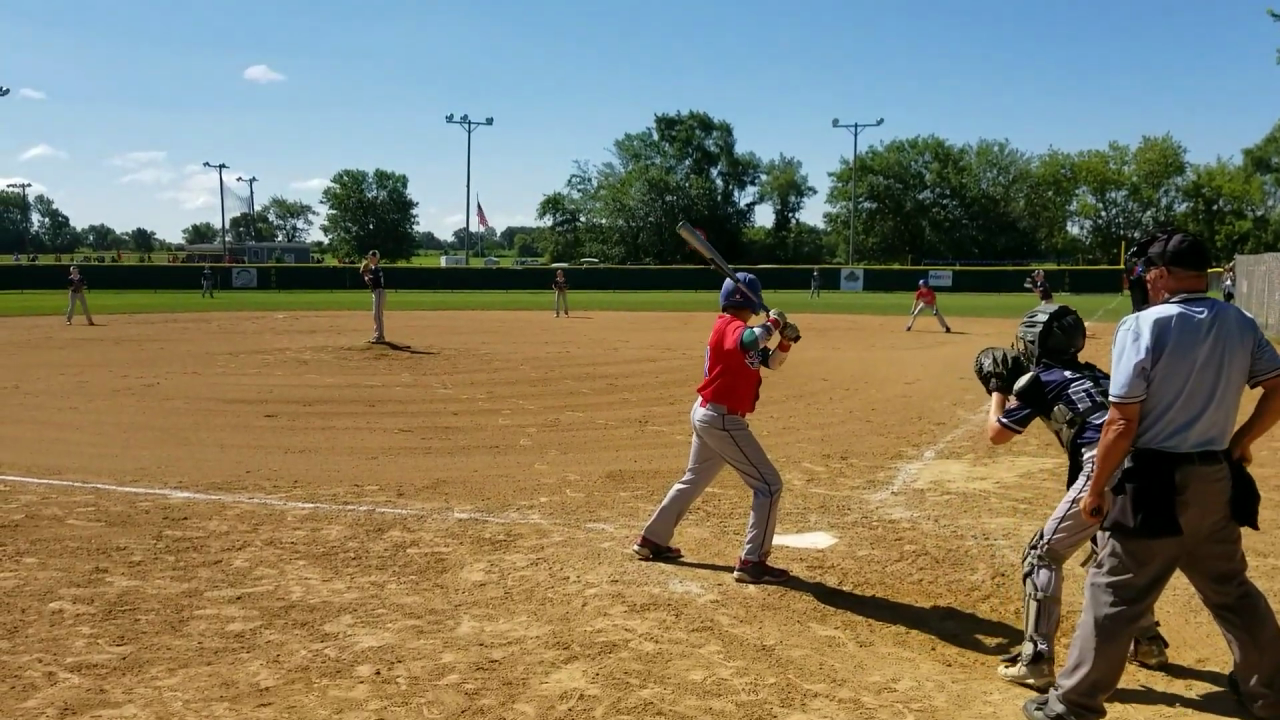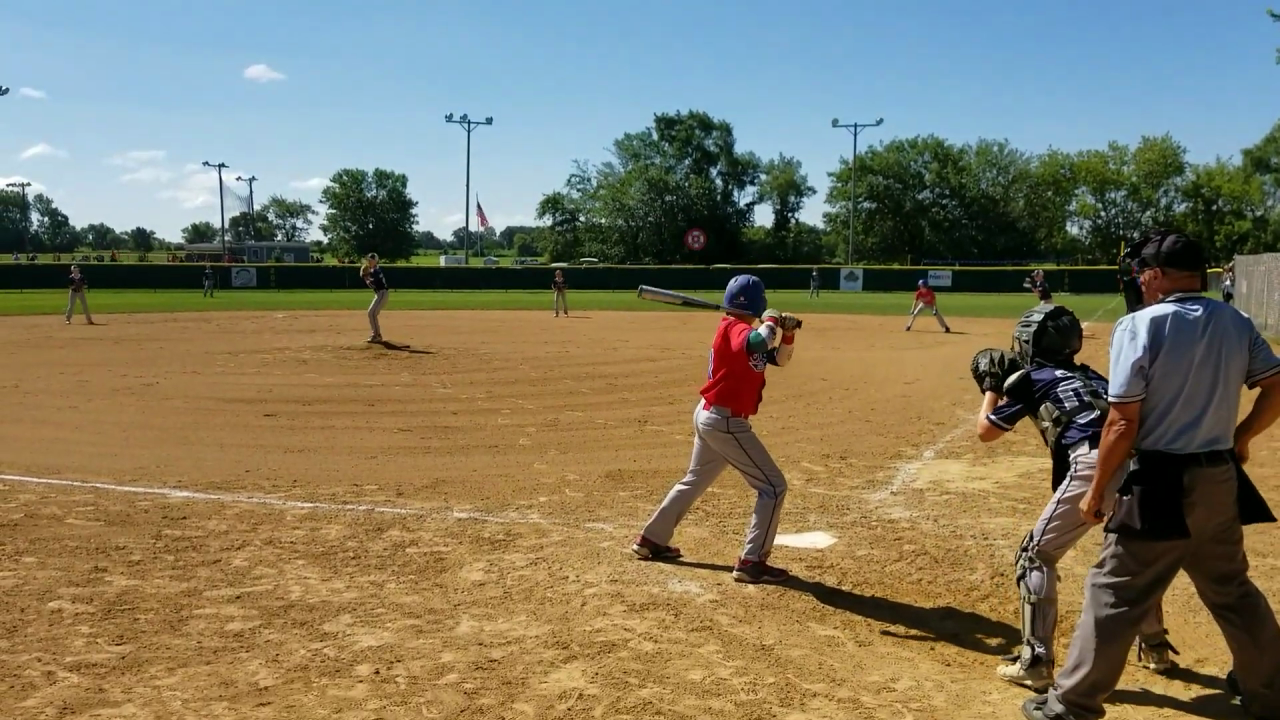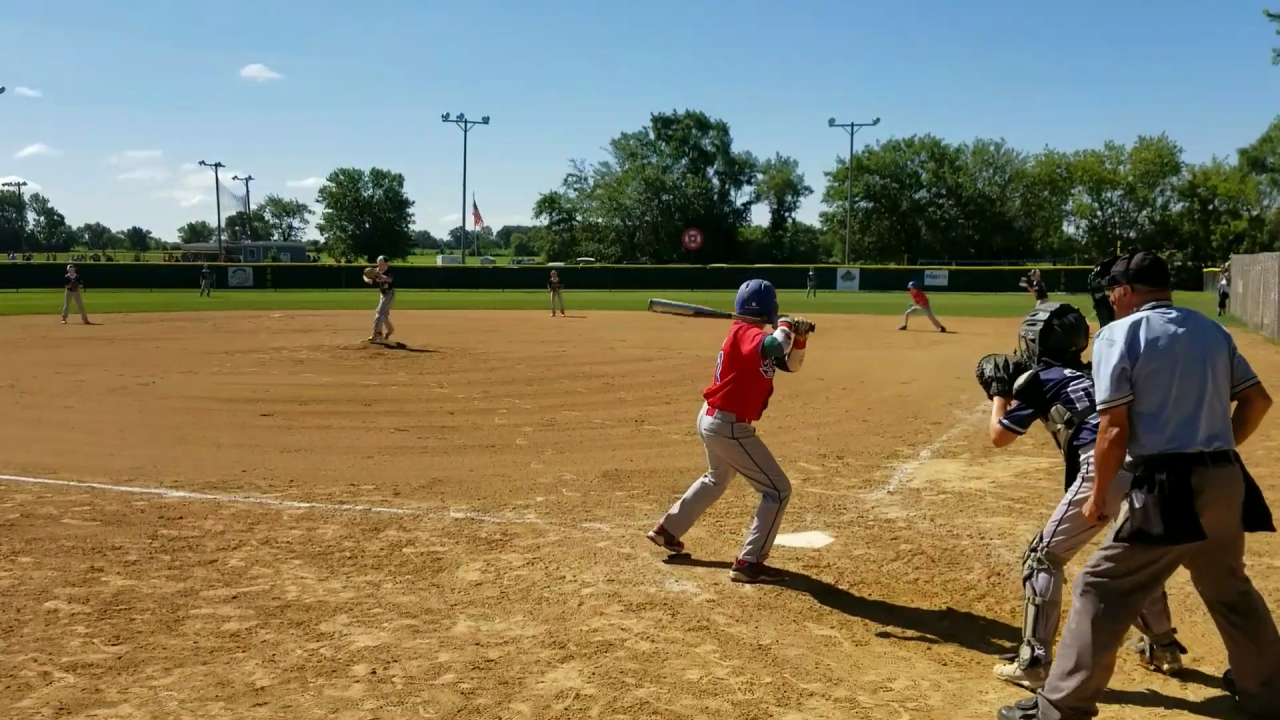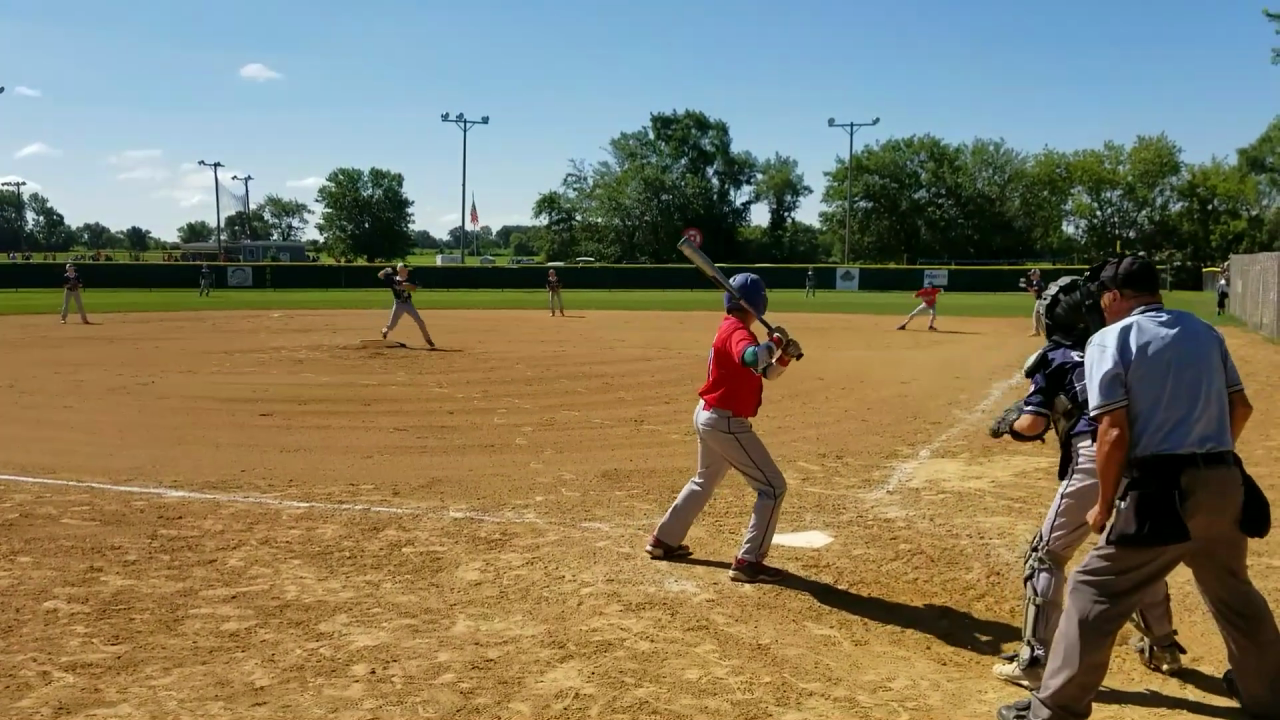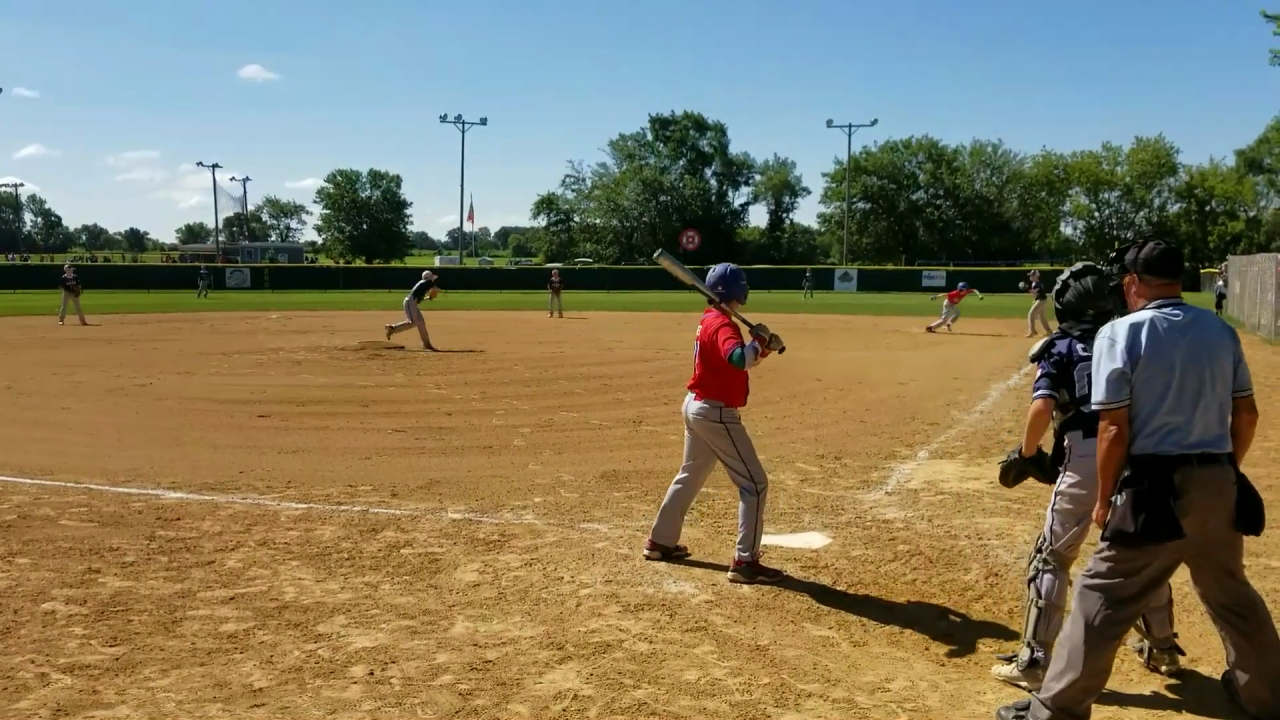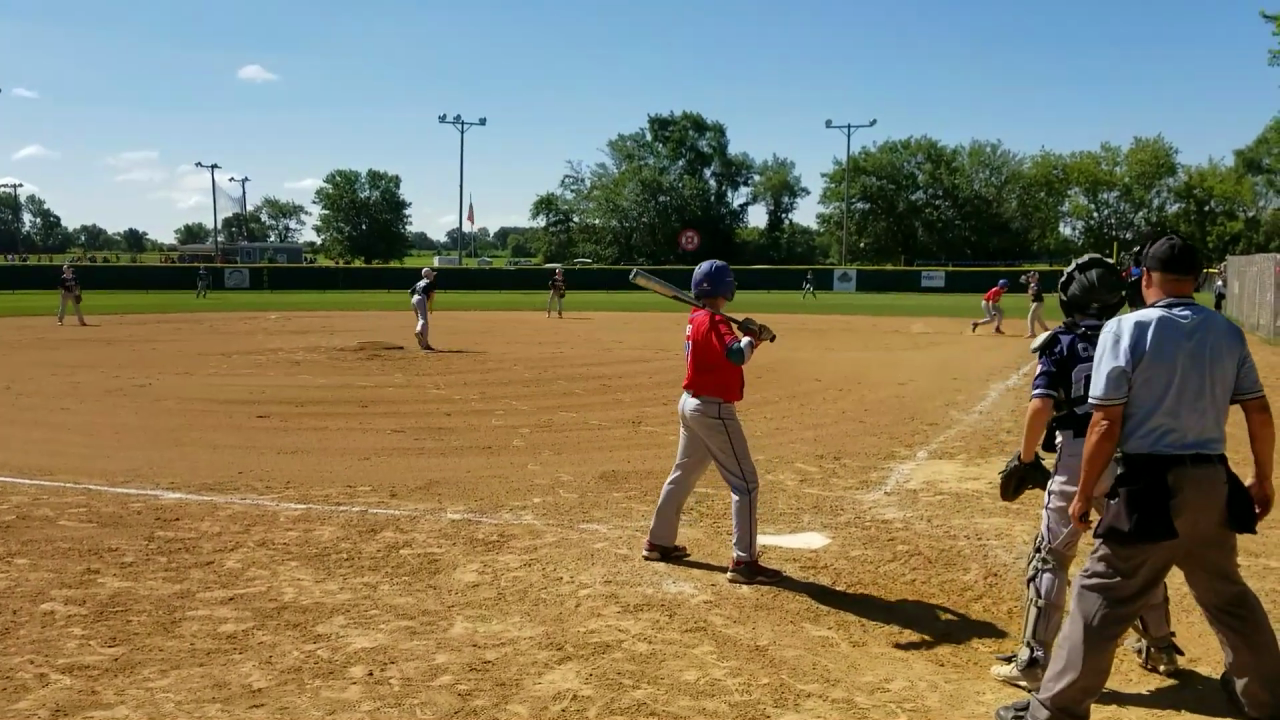
dt=0.3s
person 1, frame 1
left shoulder: (1144, 325)
left elbow: (1122, 424)
left wrist: (1096, 488)
left hip: (1155, 483)
right hip: (1216, 479)
left knee: (1113, 594)
right knee: (1232, 590)
person 1, frame 2
left shoulder: (1140, 326)
right shoulder: (1236, 322)
left elbow: (1123, 424)
left wrist: (1097, 490)
left hip: (1162, 484)
right hip: (1221, 480)
left knee: (1113, 594)
right knee: (1232, 590)
person 1, frame 3
left shoulder: (1120, 334)
right shoulder: (1210, 329)
left elbow: (1115, 428)
left wrist: (1098, 495)
left hip: (1168, 487)
right hip: (1226, 480)
left knee: (1102, 591)
right knee: (1231, 591)
person 1, frame 4
left shoulder: (1109, 340)
right shoulder: (1203, 331)
left elbow: (1114, 433)
right elbow: (1240, 407)
left wrist: (1105, 504)
left hip: (1162, 489)
right hip: (1226, 483)
left knee: (1094, 593)
right knee: (1234, 593)
person 1, frame 5
left shoulder: (1120, 333)
right shoulder: (1219, 329)
left elbow: (1114, 430)
left wrist: (1105, 499)
left hip: (1157, 488)
right hip: (1220, 484)
left knee: (1101, 597)
right knee: (1231, 595)
person 1, frame 6
left shoulder: (1126, 329)
right shoulder: (1227, 332)
left elbow: (1106, 425)
left wrist: (1083, 494)
left hip: (1150, 487)
right hip: (1212, 483)
left knee: (1100, 599)
right knee: (1229, 596)
person 2, frame 1
left shoulder: (1039, 381)
right shoulder: (1093, 375)
left elbow: (997, 434)
left wrist: (998, 389)
left knee: (1044, 555)
left ankle: (1035, 660)
right ankle: (1147, 641)
person 2, frame 2
left shoulder: (1030, 380)
right shoulder: (1089, 376)
left elbow: (986, 431)
left wrist: (991, 387)
left hip: (1093, 467)
left knee: (1036, 555)
left ankle: (1036, 661)
right ankle: (1155, 645)
person 2, frame 3
left shoulder: (1039, 380)
right shoulder: (1095, 374)
left elbow: (999, 436)
left wrist: (1000, 393)
left knee: (1043, 557)
left ankle: (1034, 661)
right ankle: (1162, 647)
person 2, frame 4
left shoulder: (1052, 359)
left elbow: (1034, 423)
left wrist: (1011, 423)
left hip: (1093, 460)
left knee: (1046, 557)
left ankle: (1034, 660)
right ankle: (1162, 646)
person 2, frame 5
left shoulder: (1058, 348)
left elbow: (1042, 407)
left wrist: (1026, 454)
left hip: (1087, 457)
left knee: (1051, 557)
left ankle: (1034, 661)
right ankle: (1162, 648)
person 2, frame 6
left shoulder: (1060, 343)
left elbow: (1041, 406)
left wrist: (1026, 458)
left hip: (1078, 457)
left knee: (1050, 557)
left ankle: (1033, 661)
right ankle: (1159, 647)
person 3, frame 1
left shoulder: (732, 328)
right shoulder: (730, 326)
left elbow: (771, 362)
right elbow: (752, 340)
left wrist: (785, 340)
right wrist: (774, 322)
left hip: (706, 414)
right hip: (721, 419)
left knee: (693, 480)
right knee: (769, 485)
left ankle: (652, 540)
right ankle: (751, 562)
person 3, frame 2
left shoulder: (737, 330)
right shoulder: (736, 328)
left elbow: (780, 358)
right elbow: (760, 341)
left wrist: (786, 333)
right wrist: (772, 321)
left hip: (708, 415)
right hip: (725, 422)
left knee: (694, 481)
right knee: (773, 486)
left ankle: (651, 538)
right ankle: (751, 562)
person 3, frame 3
left shoulder: (747, 334)
right shoulder: (747, 333)
left elbow: (791, 364)
right elbow: (774, 346)
left wrist: (799, 337)
right wrist: (785, 327)
left hip: (712, 419)
right hip: (729, 426)
left knee: (716, 480)
right knee: (777, 490)
left ankle: (668, 528)
right ankle: (749, 563)
person 3, frame 4
left shoulder: (731, 329)
right shoulder: (737, 331)
left elbow: (766, 372)
right elbow: (752, 360)
left wrist: (784, 356)
right wrist: (775, 341)
left hip: (707, 415)
right hip: (726, 422)
left knee: (704, 481)
right knee: (773, 487)
left ankle: (664, 539)
right ankle: (748, 562)
person 3, frame 5
left shoulder: (709, 321)
right shoulder: (723, 325)
left elbow: (742, 362)
right elbow: (739, 360)
left wrist: (764, 348)
right wrist: (758, 339)
left hip: (696, 407)
right hip: (716, 413)
left knee: (689, 477)
right knee: (754, 484)
left ankle: (659, 542)
right ankle: (745, 562)
person 3, frame 6
left shoulder: (697, 319)
right shoulder: (714, 321)
left elbow: (728, 353)
right elbow: (737, 355)
left wrist: (754, 339)
right wrist: (751, 335)
left hip: (691, 404)
right hip: (713, 409)
left knee: (683, 475)
right knee: (744, 483)
left ankle: (658, 542)
right ankle: (743, 562)
